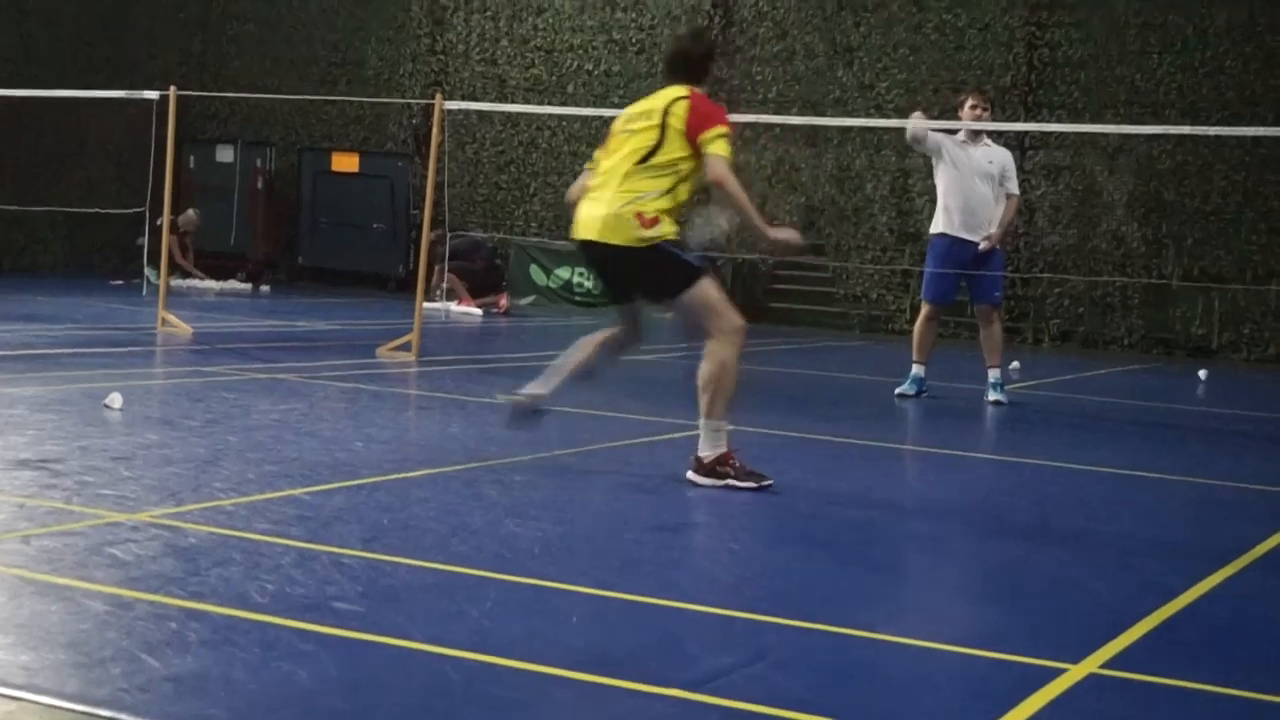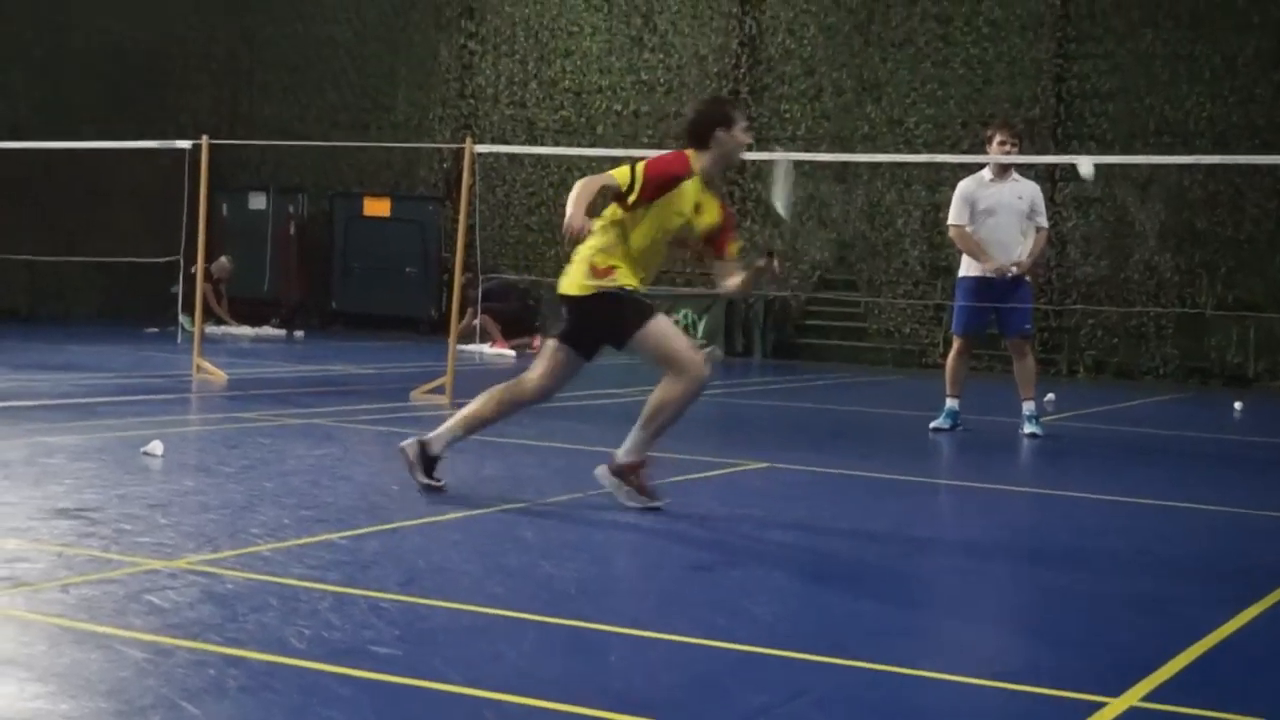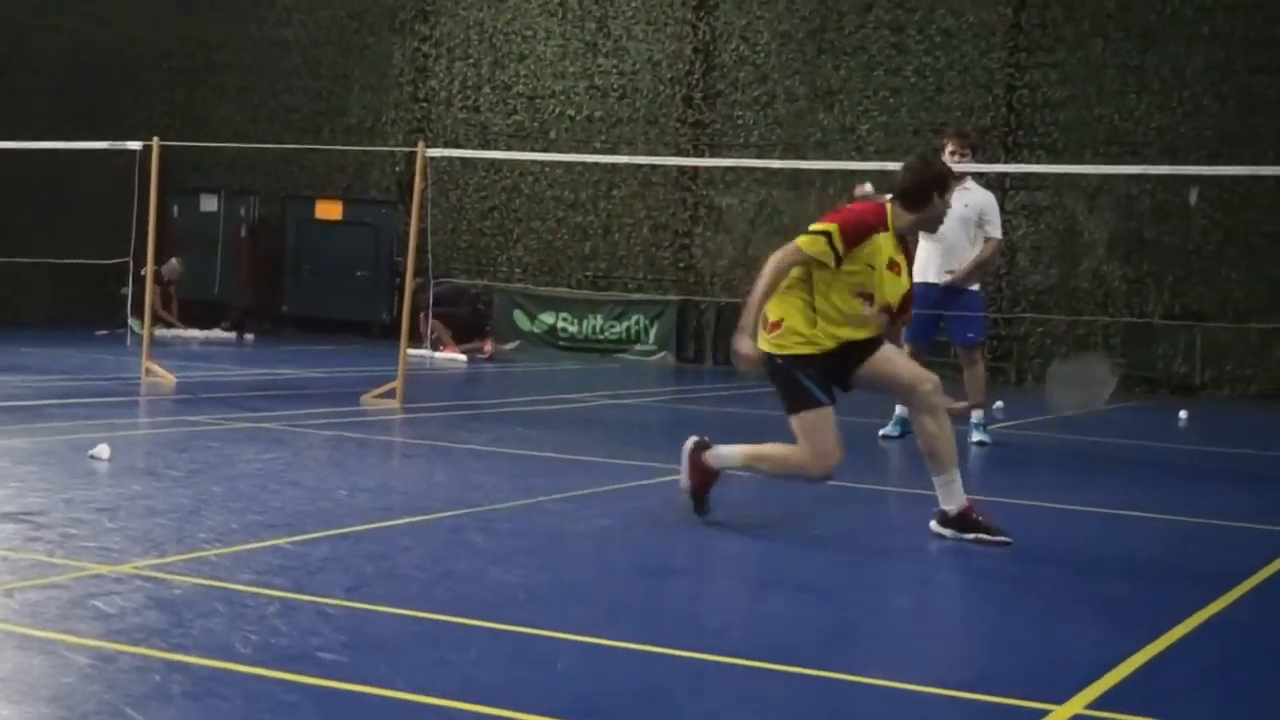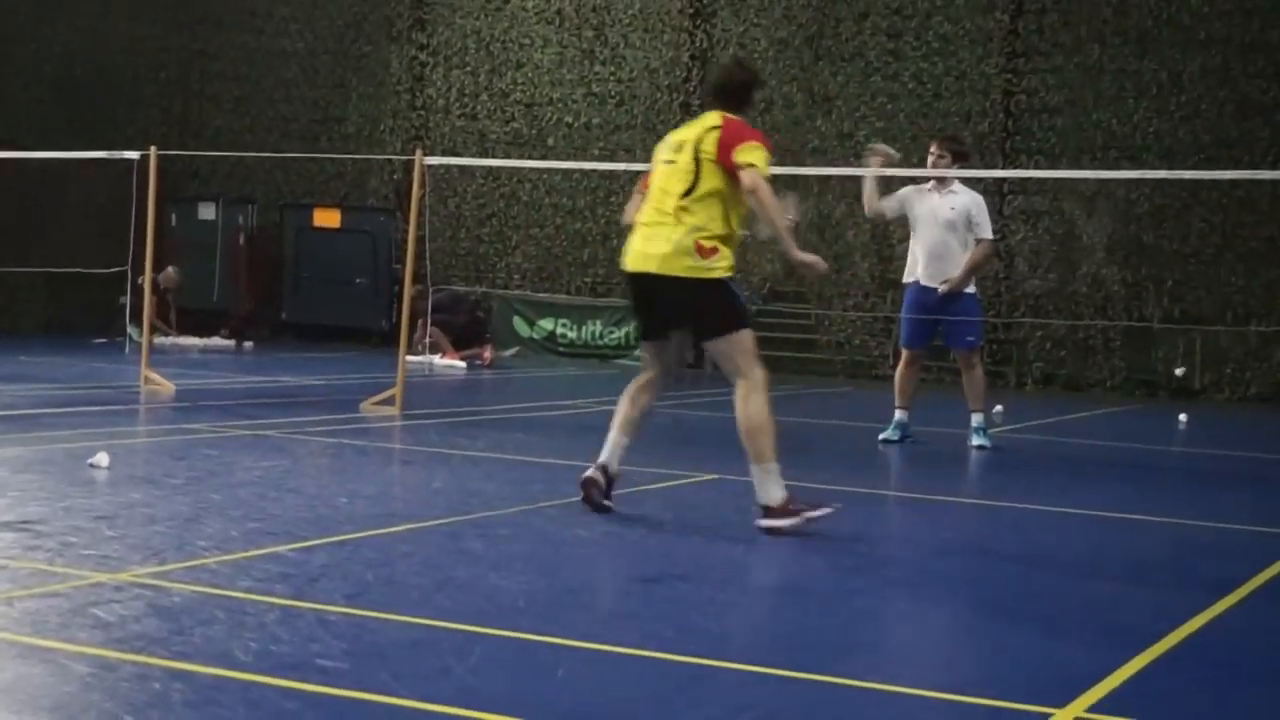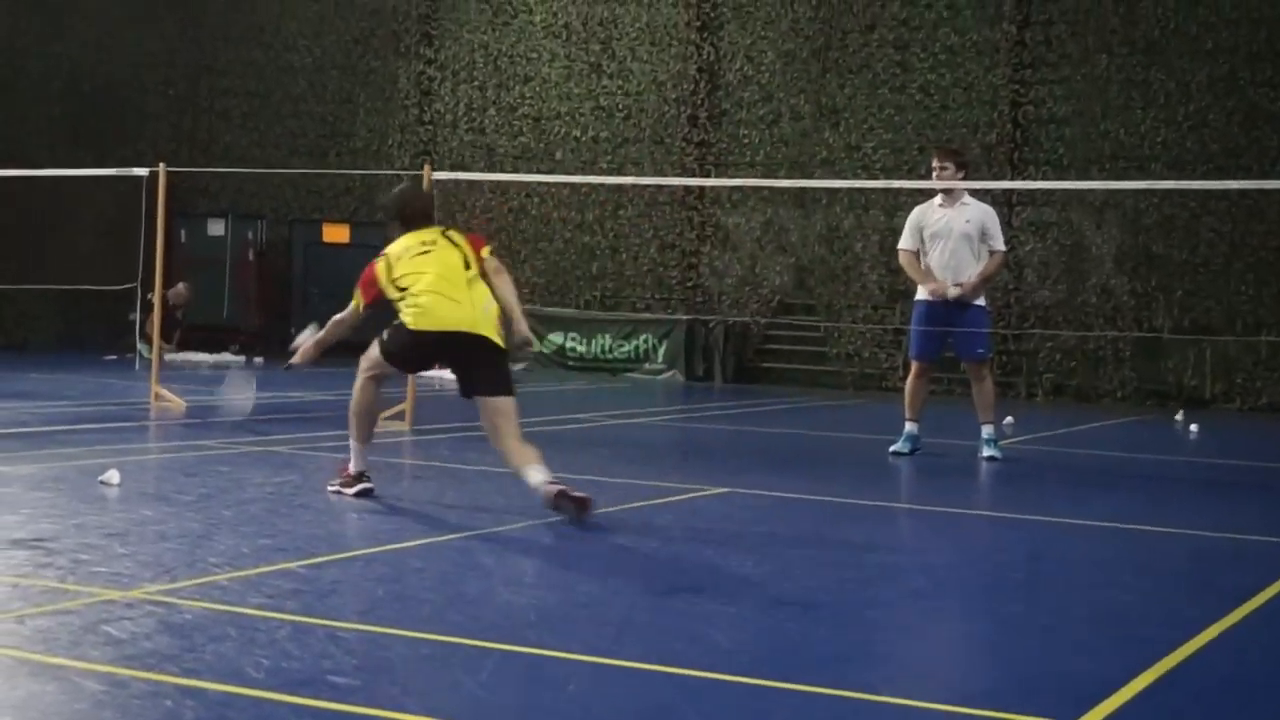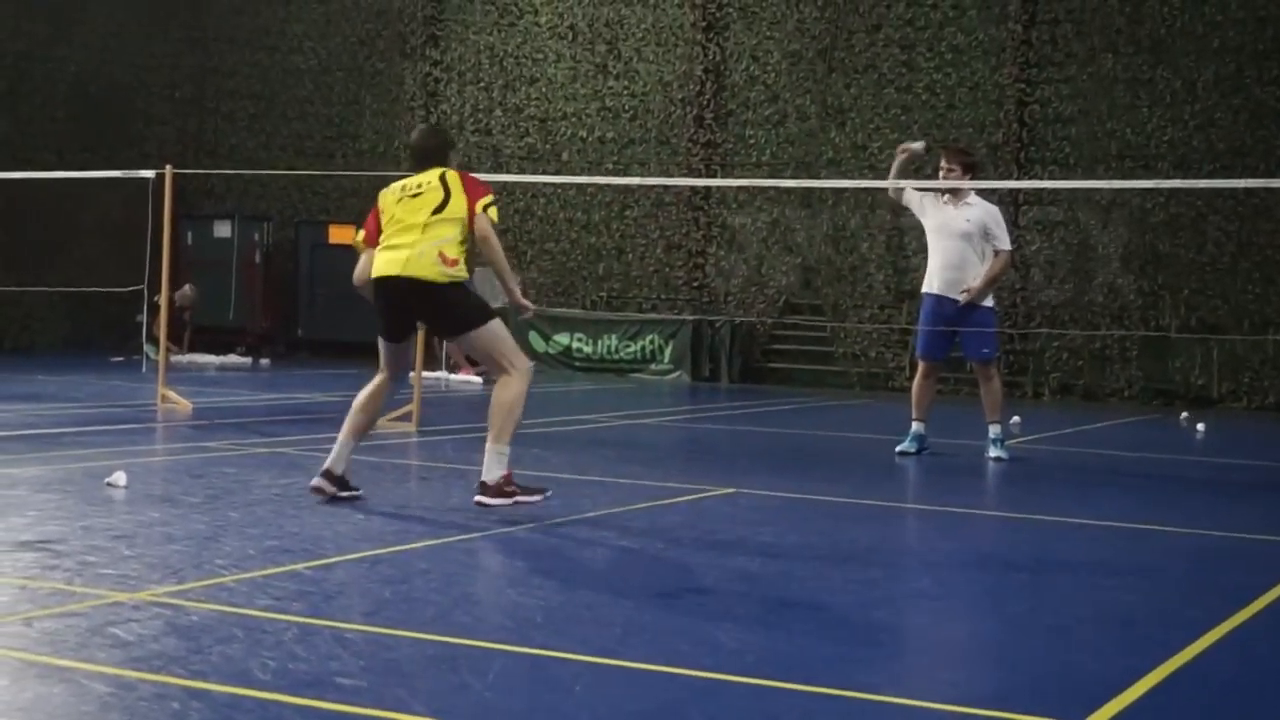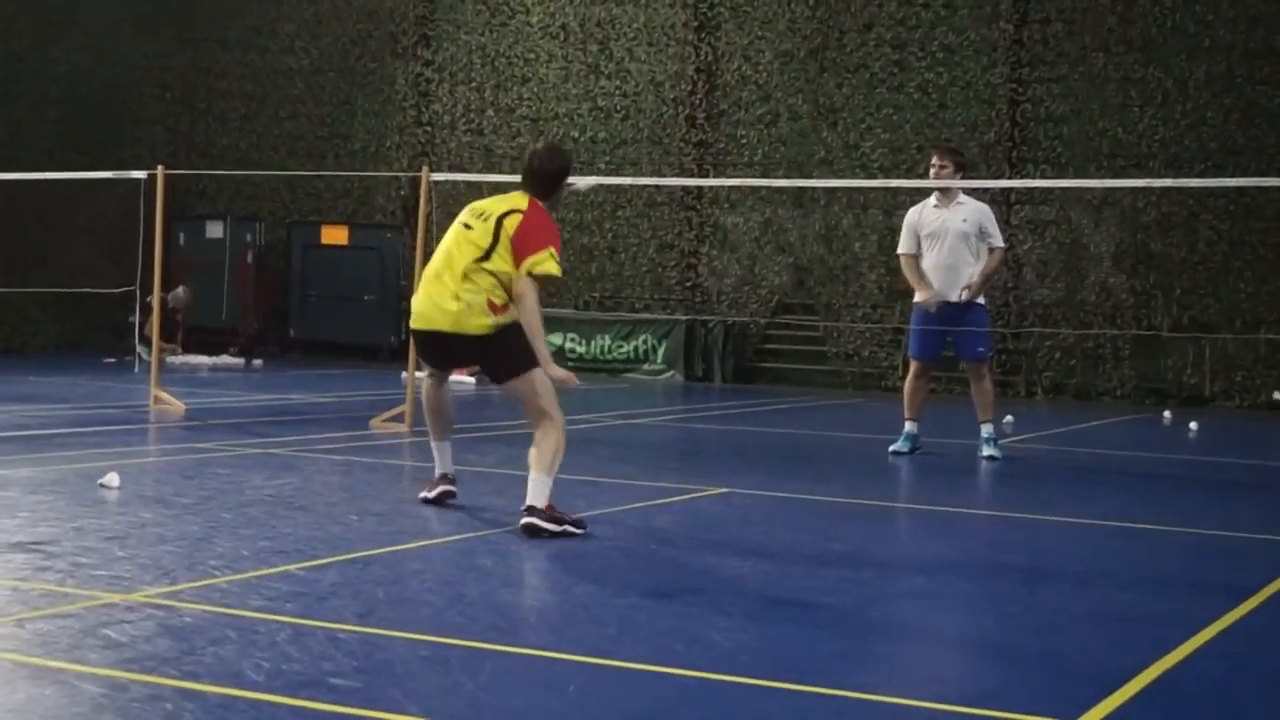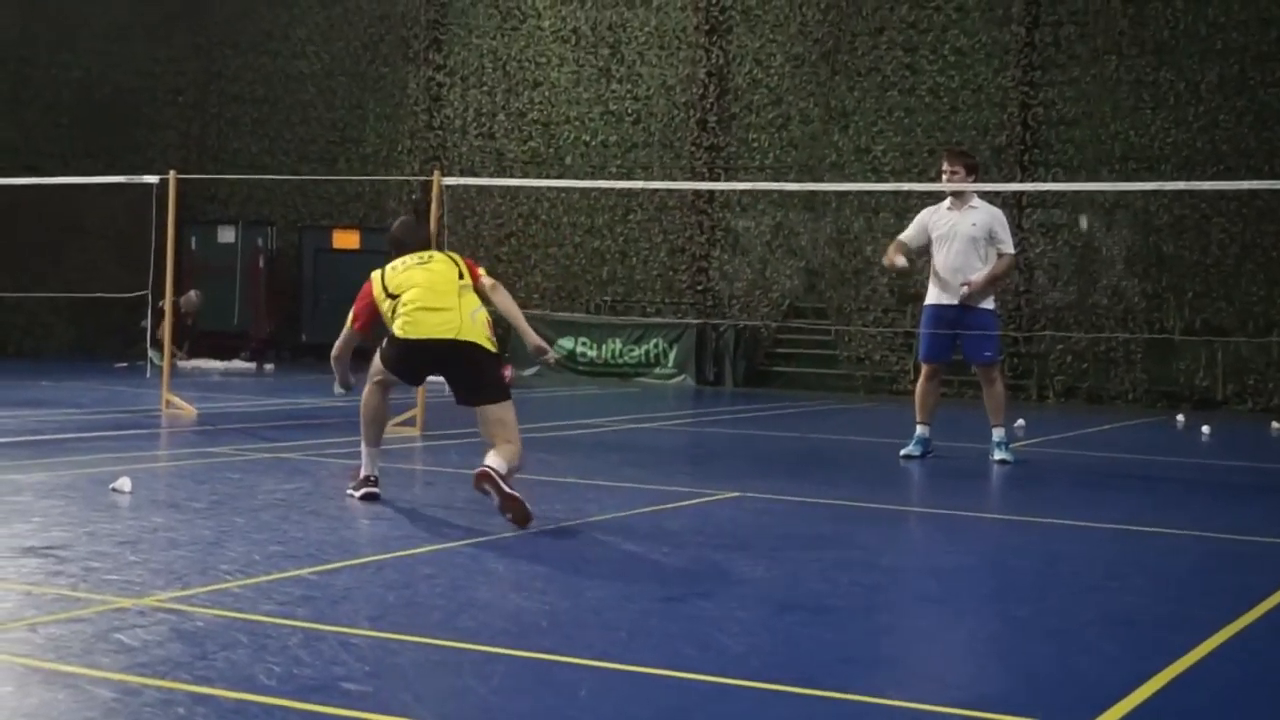
dt=0.5s
person 1, frame 1
left shoulder: (634, 112)
right shoulder: (705, 109)
left elbow: (577, 190)
right elbow: (718, 173)
right wrist: (765, 229)
left hip: (592, 231)
right hip: (639, 235)
left knee: (627, 332)
right knee: (728, 330)
left ankle: (537, 391)
right ankle: (712, 458)
person 1, frame 2
left shoulder: (715, 209)
right shoulder: (672, 167)
left elbow: (727, 279)
right elbow: (590, 184)
left wrist: (751, 274)
right wrist: (575, 214)
left hip: (603, 287)
right hip: (602, 283)
left knee: (533, 386)
right knee: (692, 370)
left ankle: (430, 445)
right ankle: (626, 464)
person 1, frame 3
left shoulder: (901, 261)
right shoulder: (862, 220)
left elbow: (882, 335)
right elbow: (783, 260)
left wrist: (941, 393)
right wrist: (747, 330)
right hip: (794, 342)
left knee: (925, 389)
right knee: (822, 462)
left ankle: (955, 512)
right ankle: (707, 457)
person 1, frame 4
left shoulder: (674, 138)
right shoulder: (740, 133)
left elbow: (633, 213)
right elbow: (757, 186)
right wrist: (794, 251)
left hip: (642, 265)
right hip: (697, 269)
left knee: (655, 373)
right knee: (750, 379)
left ankle: (602, 469)
right ankle: (774, 502)
person 1, frame 5
left shoulder: (385, 260)
right shoulder: (461, 240)
left elbow: (347, 319)
right elbow: (497, 271)
left wrist: (311, 348)
right wrist: (520, 323)
left hip: (423, 326)
right hip: (479, 335)
left knee: (368, 372)
right knee: (509, 441)
left ankle: (357, 472)
right ankle: (546, 485)
person 1, frame 6
left shoulder: (387, 196)
right shoulder: (467, 182)
left elbow: (361, 276)
right elbow: (486, 235)
left wrist: (388, 305)
right wrist: (515, 292)
left hip: (387, 280)
right hip: (435, 279)
left knee: (389, 378)
right knee: (517, 368)
left ankle: (333, 471)
right ankle: (495, 481)
person 1, frame 7
left shoulder: (479, 207)
right shoulder: (539, 225)
right elbow: (524, 291)
right wrist: (546, 362)
left hip: (427, 320)
right hip: (479, 323)
left knee: (435, 375)
right knee: (549, 419)
left ankle: (442, 476)
right ankle: (538, 505)
person 1, frame 8
left shoulder: (379, 278)
right shoulder: (456, 261)
right elbow: (493, 290)
left wrist: (342, 379)
right wrist: (530, 336)
left hip: (412, 334)
right hip: (471, 341)
left knee: (377, 384)
right knee: (507, 445)
left ankle: (367, 478)
right ankle: (494, 470)
person 2, frame 1
left shoulder: (1003, 155)
right shoulder: (943, 144)
left elbow: (1013, 198)
right elbow: (913, 134)
left wrist: (999, 231)
right wrist: (922, 109)
left hip: (986, 246)
right hip: (946, 241)
left knee: (989, 313)
right knee: (930, 309)
left ankle: (995, 381)
right ankle: (917, 376)
person 2, frame 2
left shoulder: (1030, 189)
right shoulder: (969, 186)
left elbow: (1041, 230)
right elbow: (956, 231)
left wrist: (1030, 260)
right wrist: (987, 261)
left hip: (1016, 280)
right hip: (975, 278)
left knee: (1021, 346)
right knee: (961, 344)
left ankle: (1029, 414)
right ankle: (951, 410)
person 2, frame 3
left shoulder: (984, 198)
left elbow: (994, 243)
left wrist: (968, 269)
left hip: (964, 289)
right hip: (924, 284)
left knee: (971, 354)
right knee: (911, 351)
left ankle: (978, 422)
right ankle: (901, 417)
person 2, frame 4
left shoulder: (972, 200)
right shoulder: (913, 194)
left elbow: (986, 244)
right elbow: (872, 209)
left wrist: (962, 276)
right wrist: (873, 170)
left hip: (959, 293)
right hip: (919, 289)
left knee: (969, 358)
right knee: (910, 355)
left ankle: (977, 426)
right ankle: (900, 421)
person 2, frame 5
left shoulder: (983, 212)
right shoulder: (921, 213)
left elbow: (998, 255)
right elbow: (905, 254)
left wrist: (975, 283)
right wrist: (929, 282)
left hip: (970, 304)
right hip: (929, 303)
left knee: (979, 370)
right knee: (919, 368)
left ankle: (988, 437)
right ankle: (911, 433)
person 2, frame 6
left shoulder: (987, 211)
right shoulder: (929, 203)
left elbow: (1004, 255)
right elbow: (894, 189)
left wrist: (981, 286)
right wrist: (902, 159)
left hip: (976, 305)
right hip: (936, 301)
left knee: (986, 370)
right knee: (926, 367)
left ankle: (996, 438)
right ankle: (917, 433)
person 2, frame 7
left shoulder: (979, 211)
right shoulder: (917, 213)
left elbow: (997, 250)
right elbow: (906, 257)
left wrist: (980, 281)
right wrist: (923, 289)
left hip: (969, 304)
right hip: (929, 304)
left knee: (978, 369)
right knee: (918, 368)
left ankle: (987, 436)
right ankle: (910, 433)
person 2, frame 8
left shoulder: (992, 215)
right shoulder: (931, 214)
left elbow: (1008, 257)
right elbow: (904, 242)
left wrist: (983, 282)
right wrist: (894, 255)
left hip: (978, 308)
right hip: (937, 305)
left knee: (989, 372)
right knee: (929, 370)
left ankle: (999, 440)
right ankle: (922, 437)
